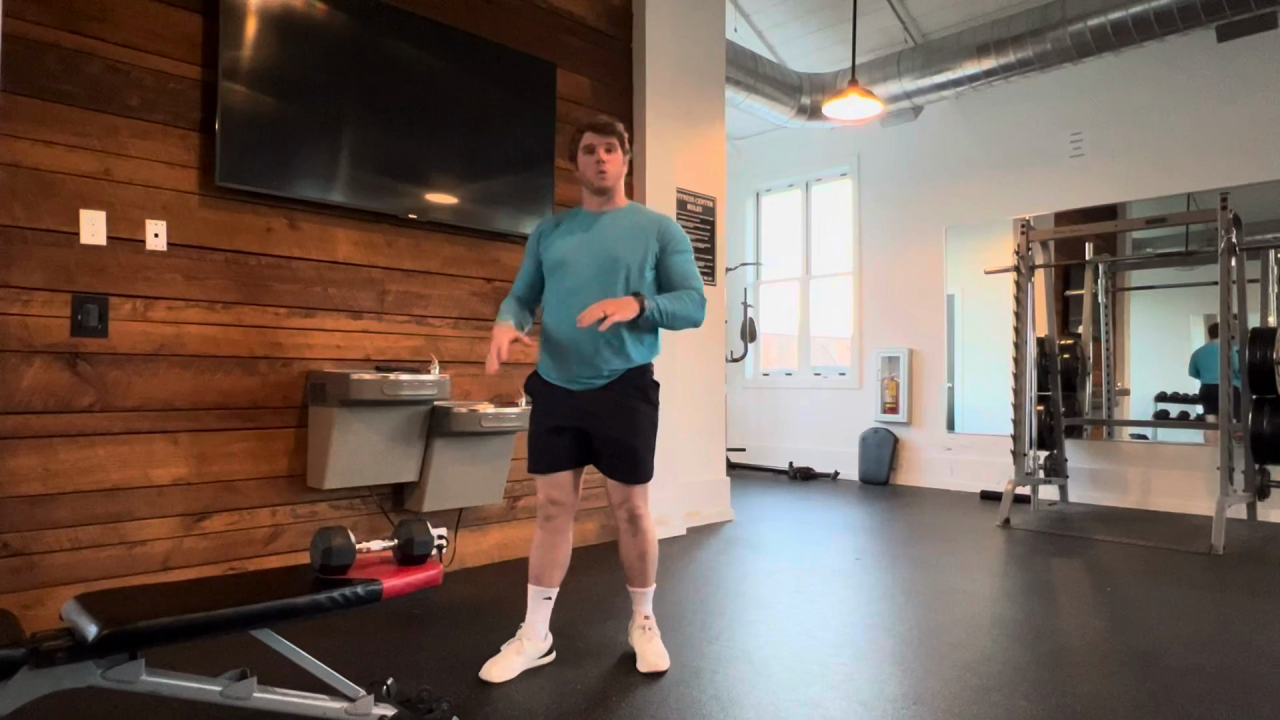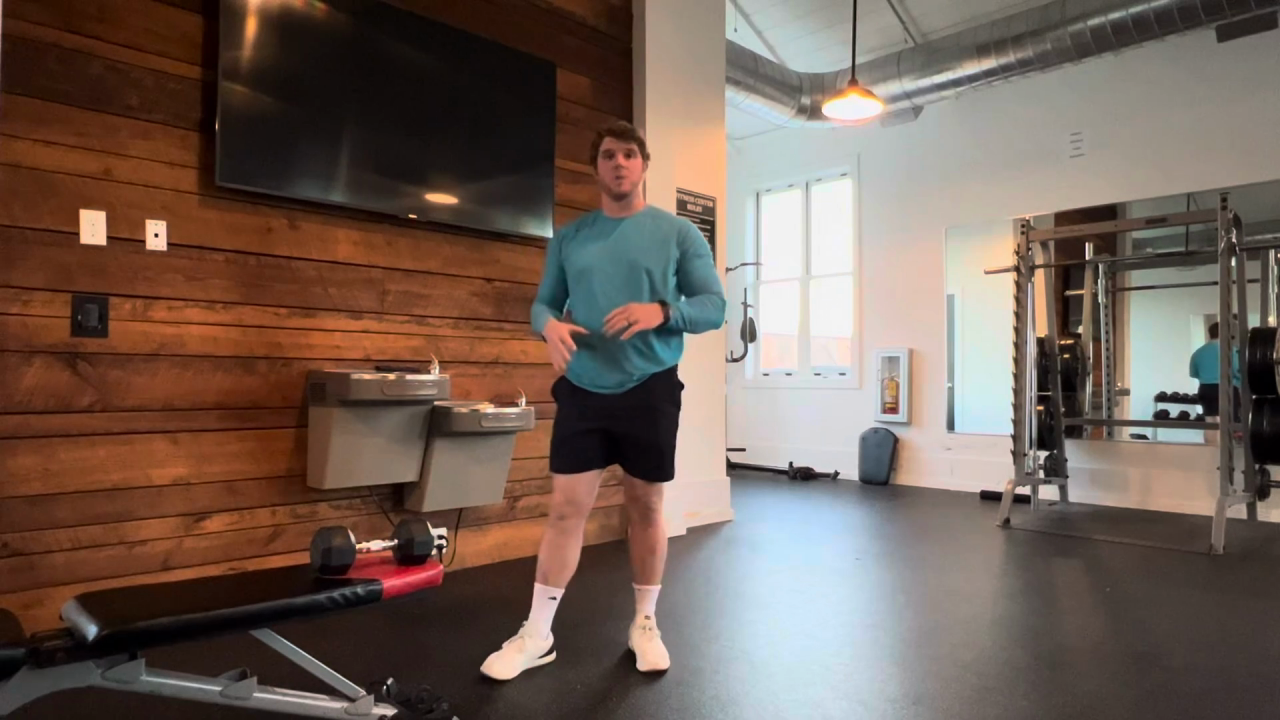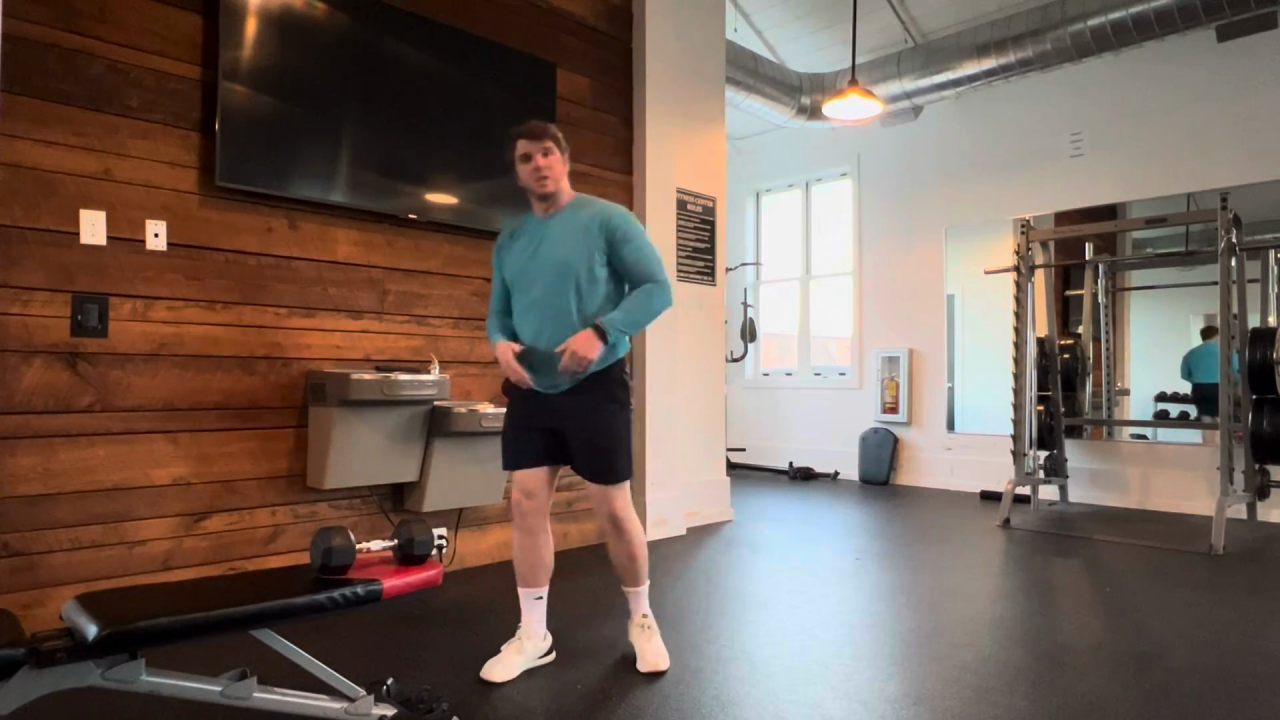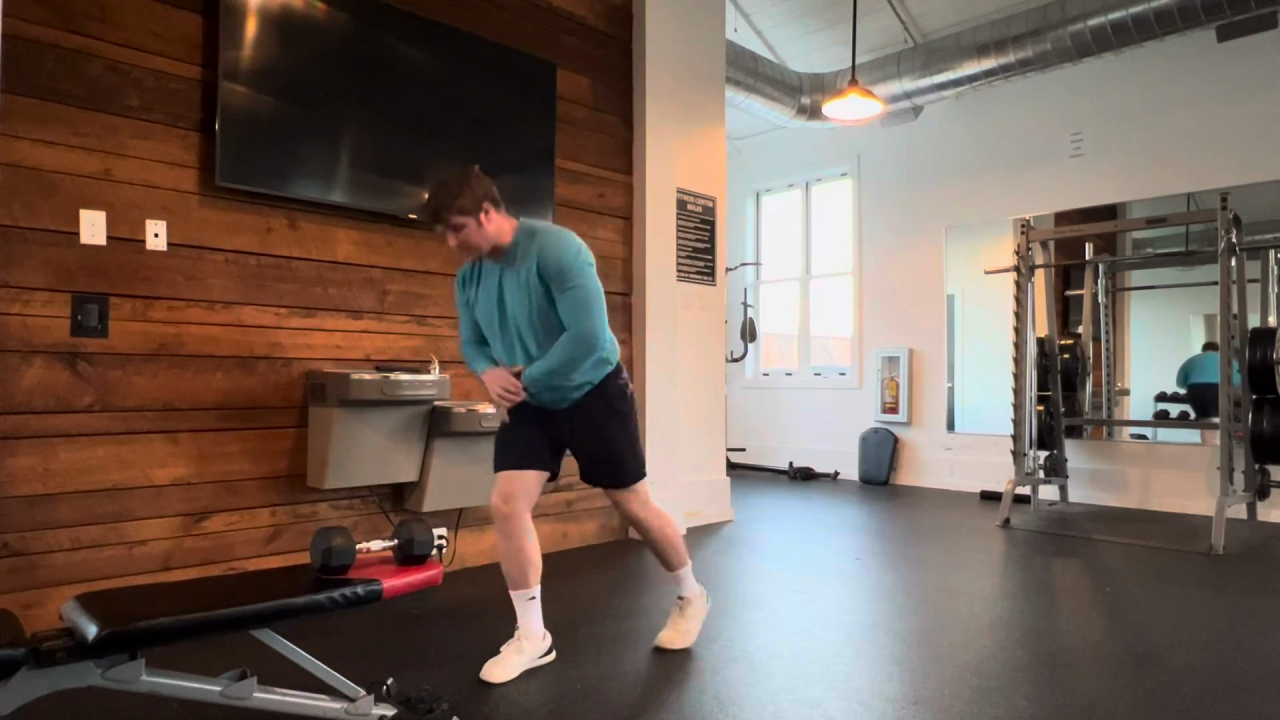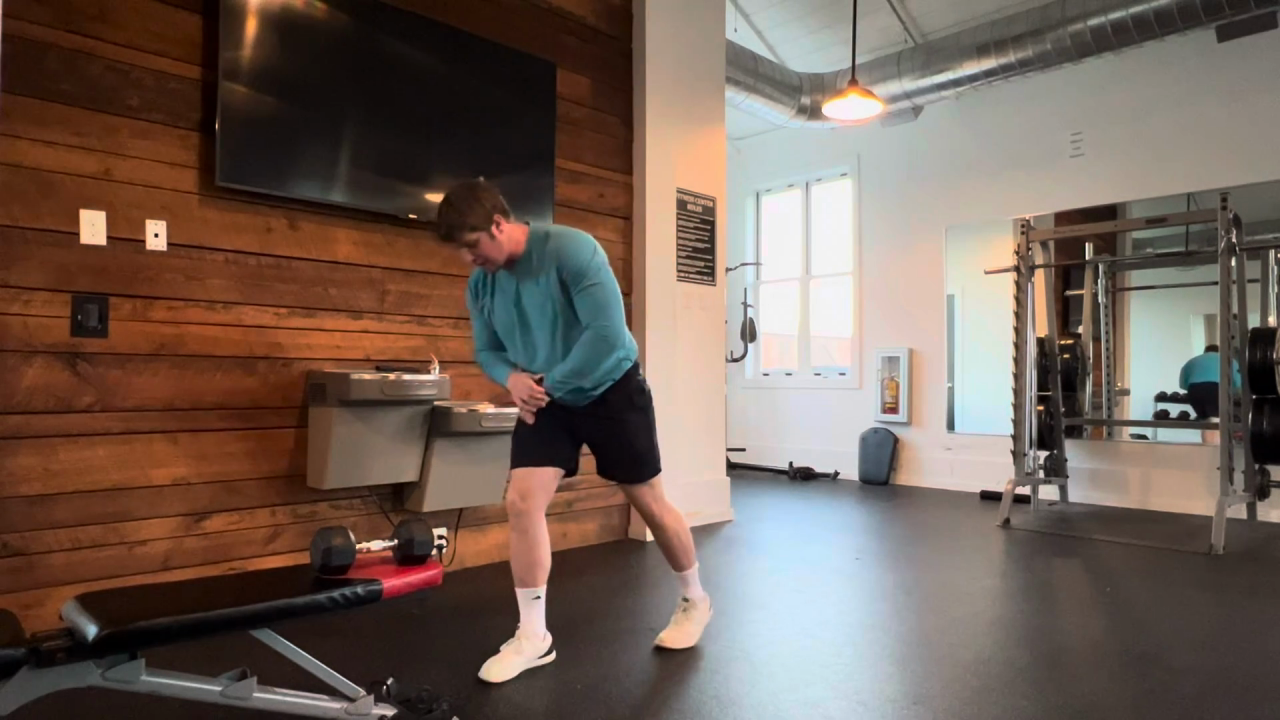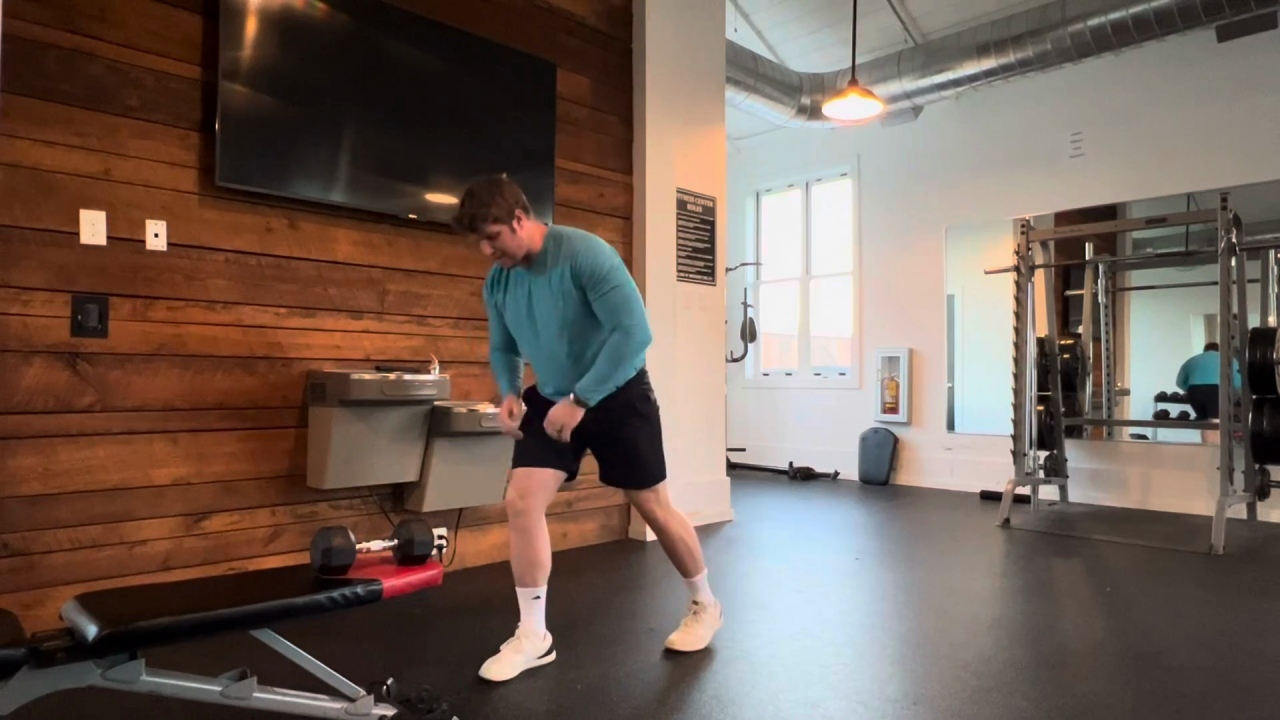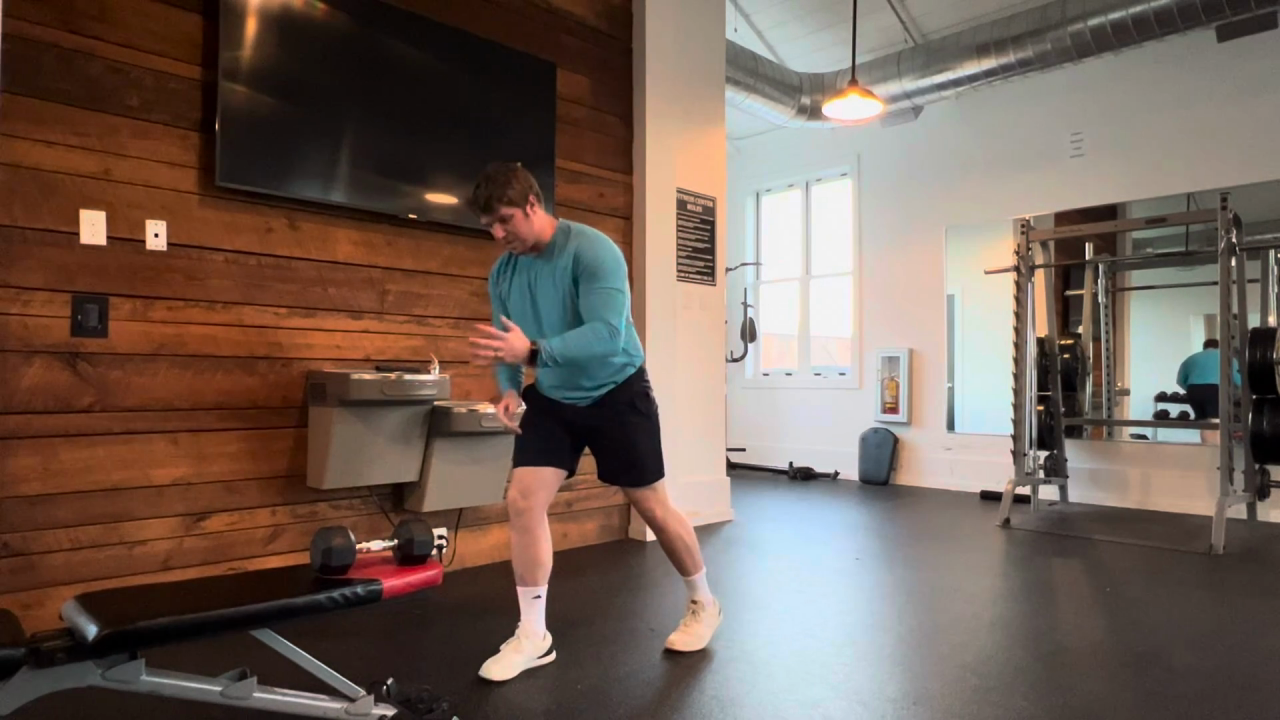
dt=0.7s
person 1, frame 1
left shoulder: (659, 229)
right shoulder: (548, 232)
left elbow: (694, 305)
right elbow: (521, 296)
left wrist: (637, 304)
right wrist: (505, 324)
left hip: (625, 387)
right hip: (556, 388)
left knee: (631, 509)
right knee: (552, 509)
left ankle: (644, 624)
right ankle: (534, 636)
person 1, frame 2
left shoulder: (679, 233)
right shoulder: (569, 238)
left elbow: (714, 306)
right elbow: (544, 302)
left wrist: (662, 311)
right wrist: (550, 325)
left hip: (650, 389)
right hip: (582, 390)
left knee: (645, 507)
right knee: (566, 510)
left ankle: (644, 624)
right ankle: (537, 634)
person 1, frame 3
left shoulder: (608, 220)
right shoulder: (509, 241)
left elbow: (657, 290)
right elbow: (499, 312)
left wrist: (601, 333)
right wrist: (501, 344)
left hip: (597, 385)
right hip: (532, 389)
left knee: (612, 509)
right knee: (526, 506)
left ankle: (642, 621)
right ankle: (533, 634)
person 1, frame 4
left shoulder: (557, 249)
right shoulder: (469, 278)
left elbow: (588, 336)
right elbow: (472, 344)
left wrist: (525, 379)
right wrist: (488, 372)
left hip: (594, 393)
right hip: (530, 406)
left knee: (633, 505)
right knee: (506, 507)
left ankle: (689, 595)
right ankle: (532, 636)
person 1, frame 5
left shoulder: (571, 250)
right shoulder: (481, 284)
left elbow: (608, 331)
right elbow: (486, 350)
left wrist: (549, 385)
right wrist: (511, 378)
left hip: (612, 389)
right hip: (546, 401)
left knee: (648, 501)
right knee: (521, 504)
left ankle: (693, 600)
right ankle: (532, 637)
person 1, frame 6
left shoulder: (585, 254)
right shoulder: (497, 282)
left elbow: (634, 331)
right elbow: (503, 348)
left wrist: (581, 400)
right wrist: (509, 393)
left hip: (619, 396)
right hip: (553, 402)
left knee: (653, 508)
right knee: (521, 503)
left ankle: (705, 605)
right ankle: (533, 636)
person 1, frame 7
left shoulder: (591, 250)
right shoulder: (503, 272)
left elbow: (607, 334)
right elbow: (503, 344)
left wrist: (532, 351)
right wrist: (509, 387)
left hip: (617, 393)
right hip: (552, 400)
left knee: (652, 506)
right knee: (522, 502)
left ankle: (703, 604)
right ankle: (532, 636)
